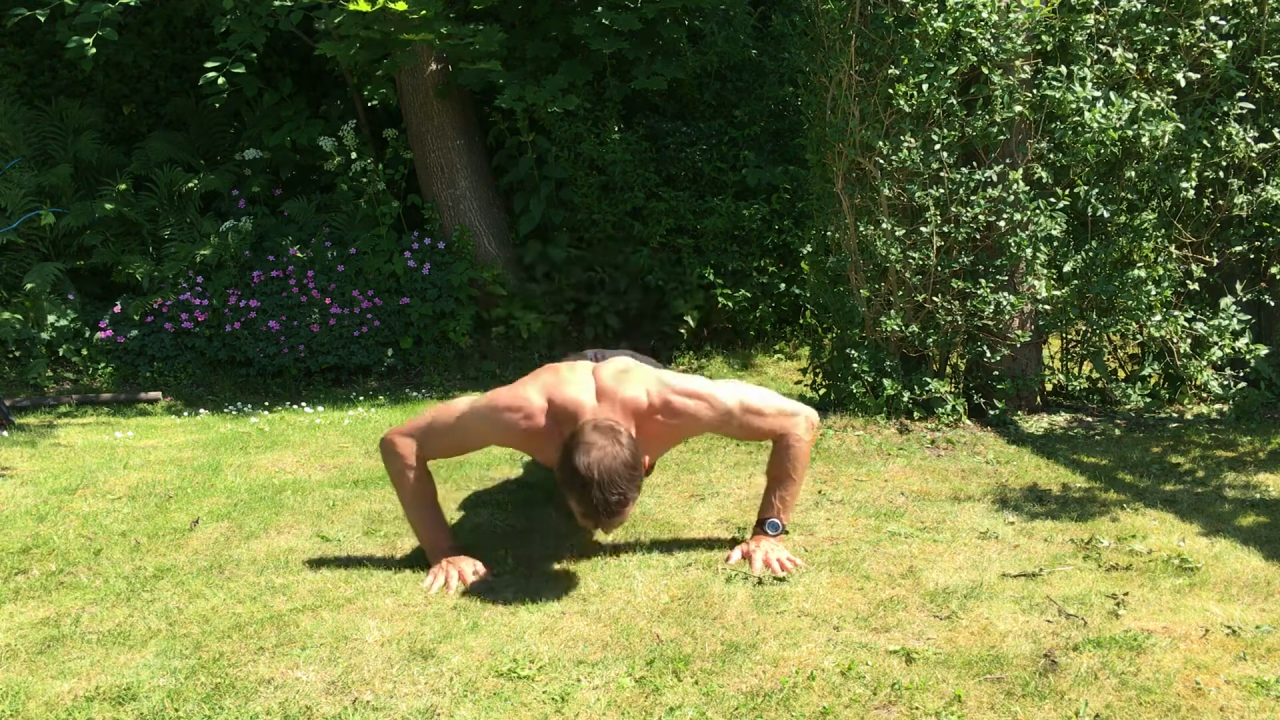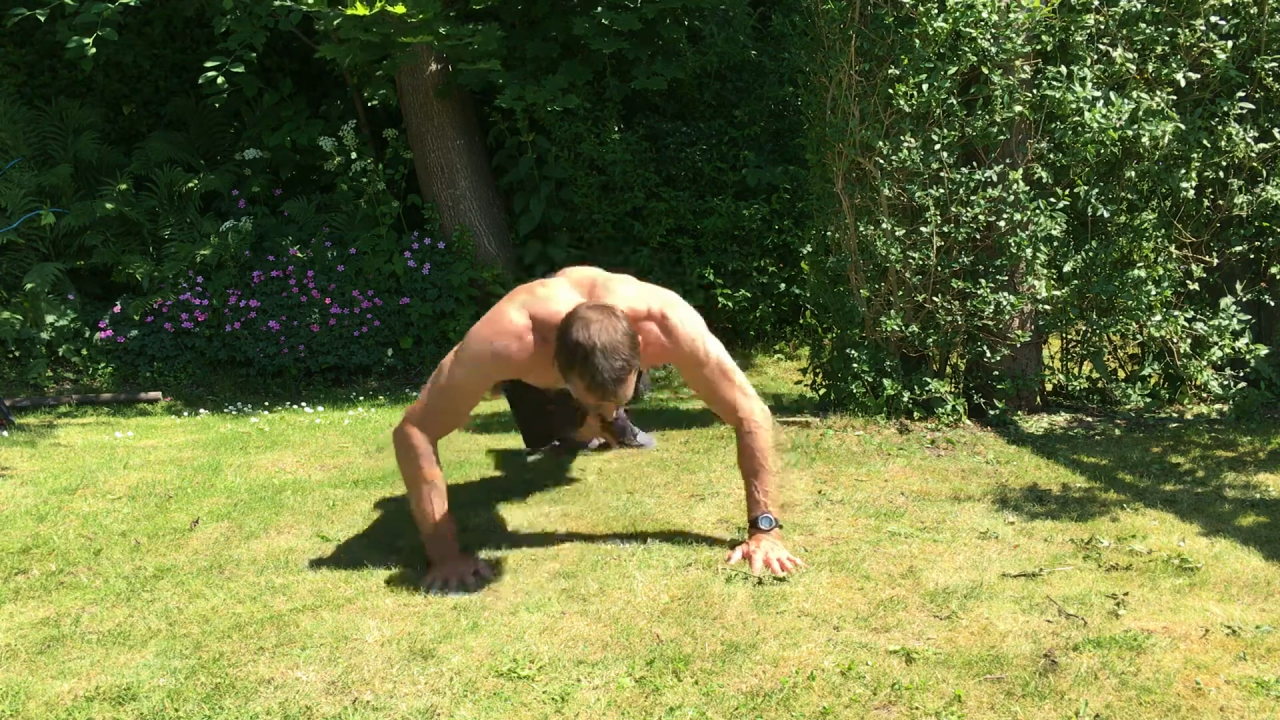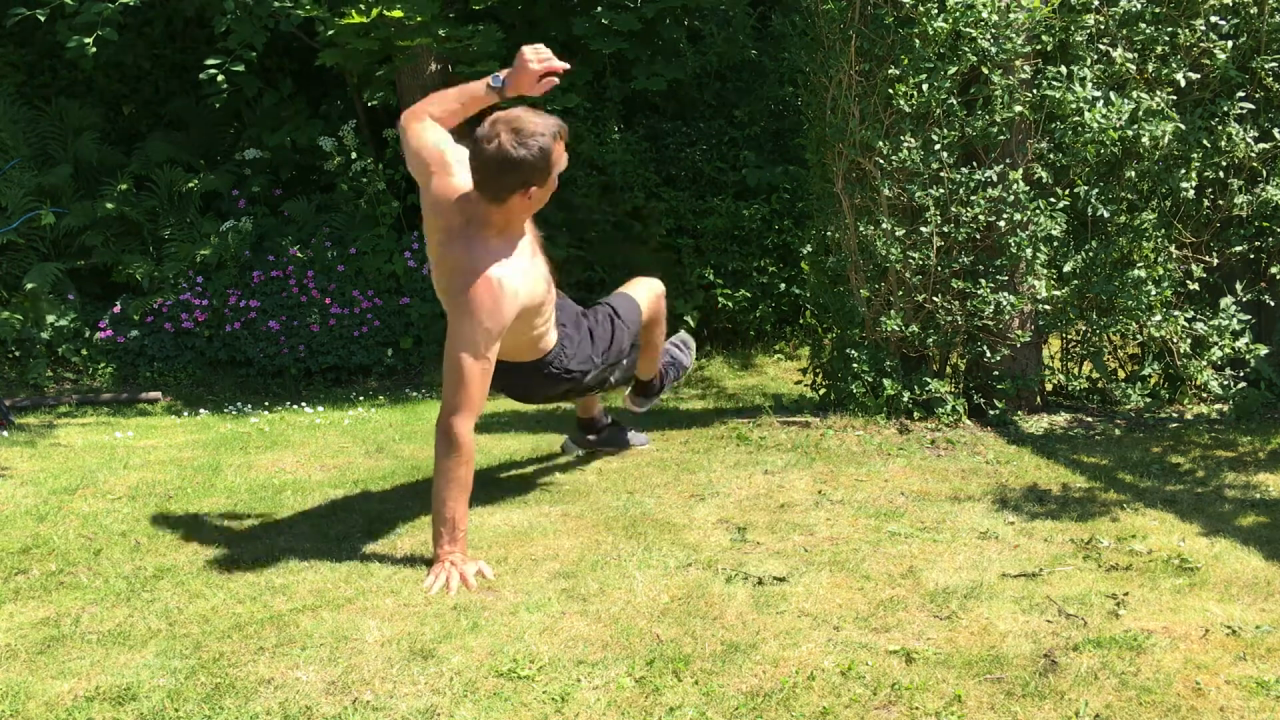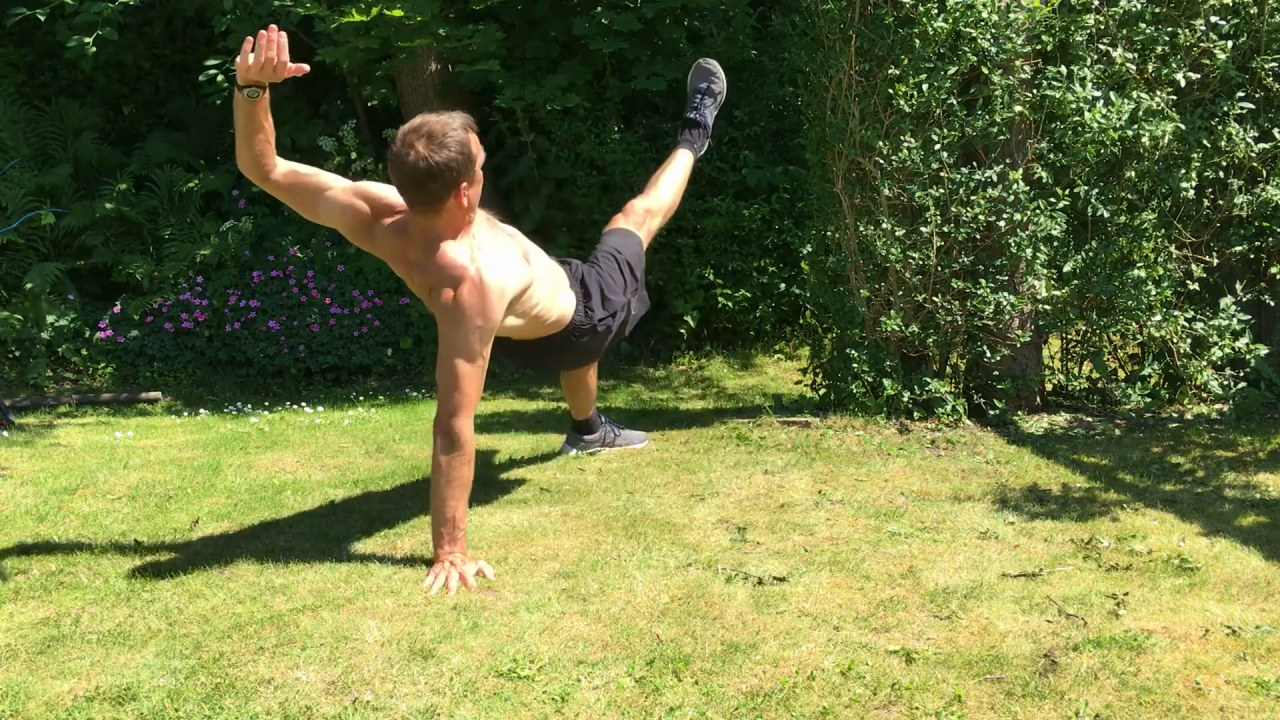
dt=0.7s
person 1, frame 1
left shoulder: (676, 406)
right shoulder: (522, 414)
left elbow: (802, 423)
right elbow: (397, 444)
left wrist: (768, 531)
right wrist: (444, 553)
left hip: (638, 388)
person 1, frame 2
left shoulder: (664, 323)
right shoulder: (506, 342)
left elbow: (752, 414)
right elbow: (413, 431)
left wrist: (764, 528)
right wrist: (444, 553)
right hip: (534, 369)
left knee: (611, 422)
left ankle: (612, 428)
person 1, frame 3
left shoulder: (450, 176)
right shoulder: (489, 288)
left elbow: (416, 117)
right elbow: (456, 426)
left wrist: (502, 82)
right wrist: (450, 551)
left hip: (514, 327)
right hip: (541, 368)
left knee: (589, 320)
right knee: (649, 291)
left ankle: (594, 429)
right ankle: (648, 382)
person 1, frame 4
left shoulder: (376, 214)
right shoulder: (470, 285)
left elbow: (260, 165)
right elbow: (455, 426)
left wrist: (253, 83)
right wrist: (449, 555)
left hip: (527, 330)
right hip: (581, 313)
right knee: (636, 215)
left ankle: (587, 431)
right ankle: (694, 135)
